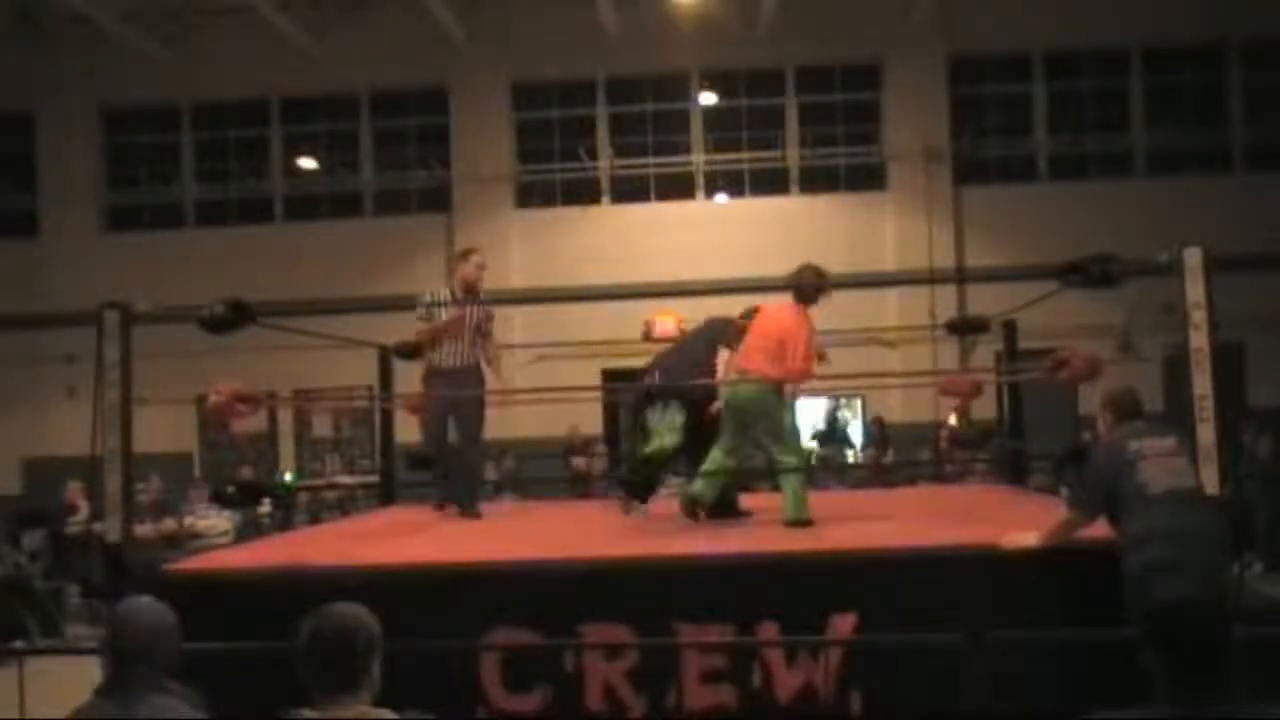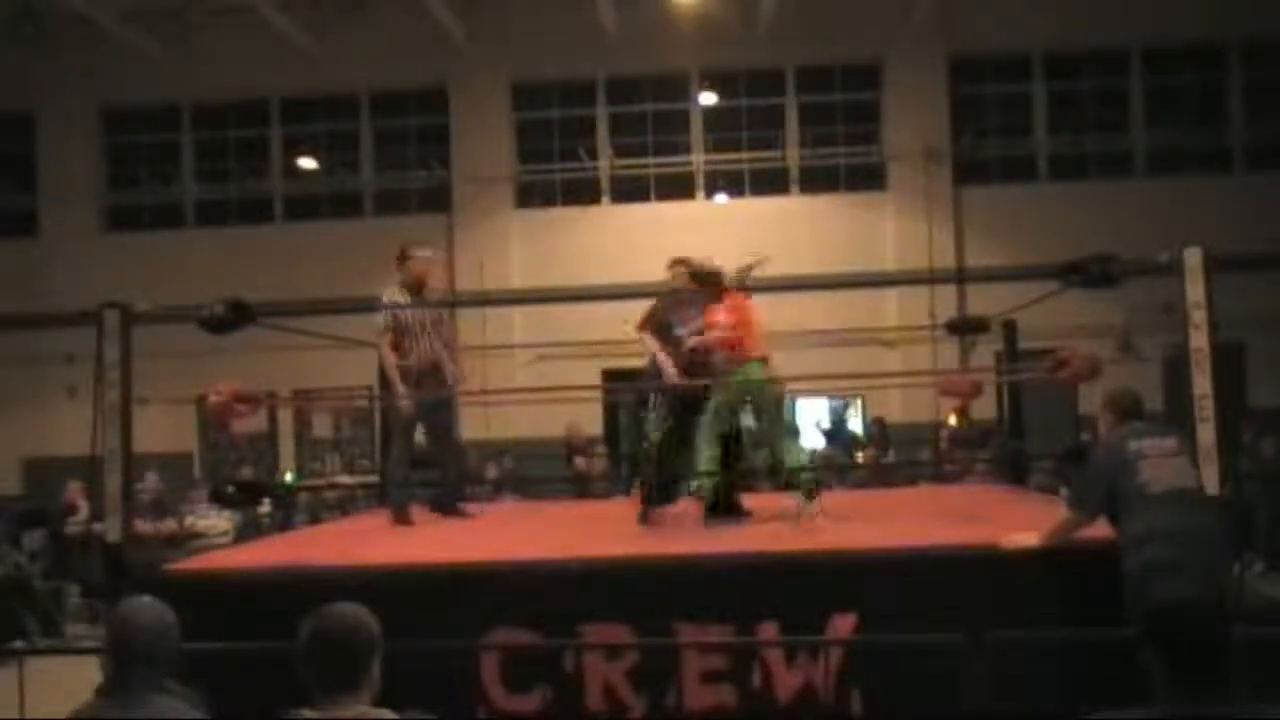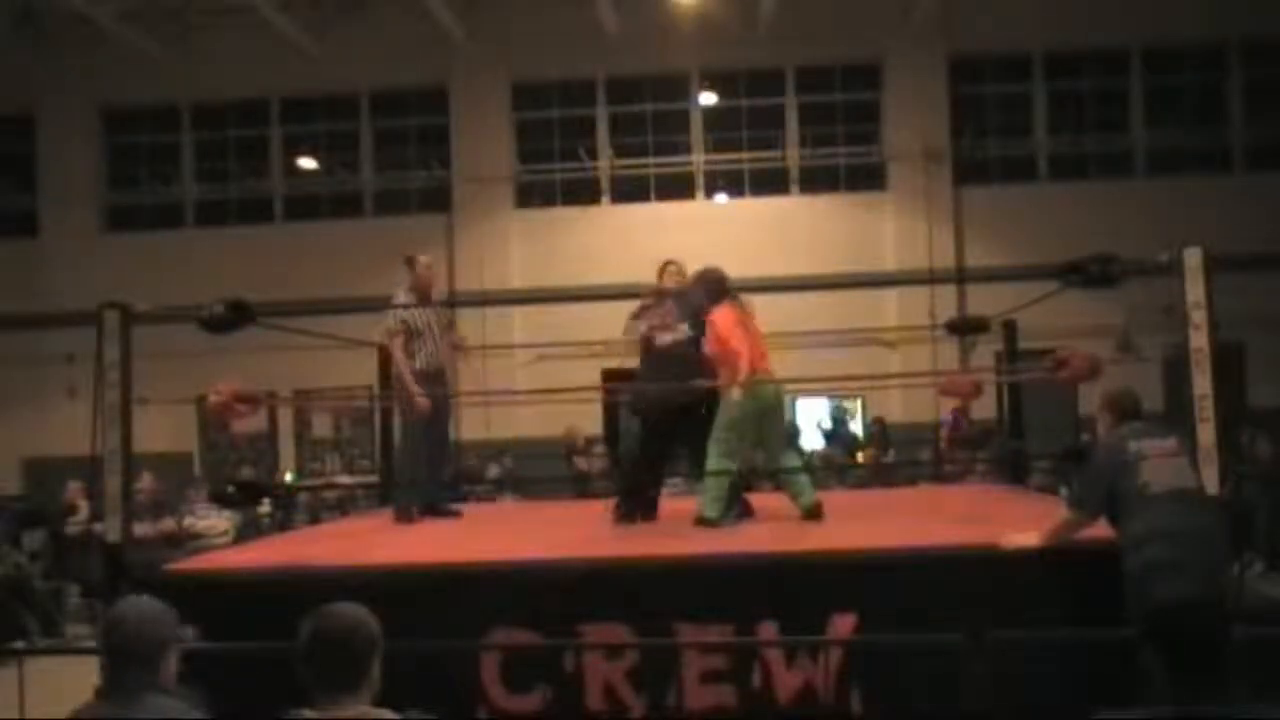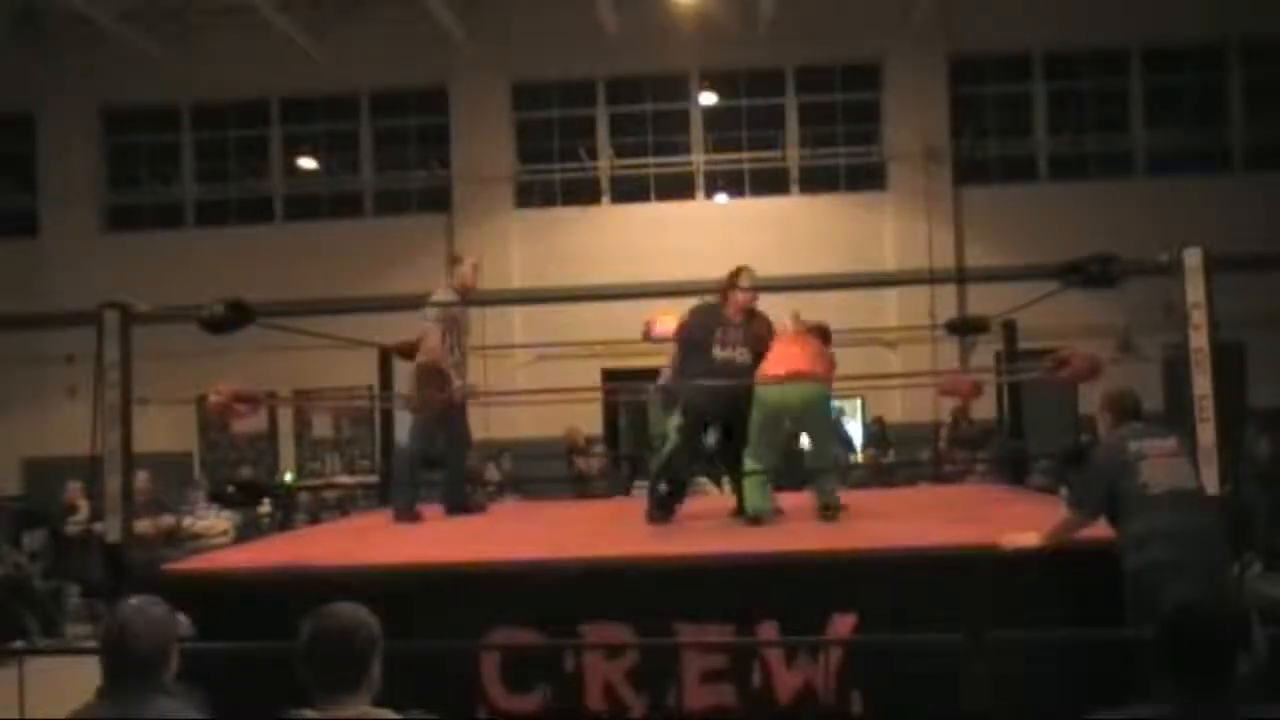
dt=0.7s
person 1, frame 1
left shoulder: (1110, 448)
right shoulder: (1174, 442)
left elbow: (1082, 514)
left wrist: (1039, 538)
left hip: (1157, 565)
right hip: (1206, 549)
left knee: (1172, 675)
right knee: (1209, 670)
person 1, frame 2
left shoulder: (1110, 448)
right shoulder: (1174, 442)
left elbow: (1082, 514)
left wrist: (1040, 539)
left hip: (1157, 567)
right hip: (1207, 552)
left knee: (1171, 675)
right knee: (1208, 668)
person 1, frame 3
left shoulder: (1110, 448)
right shoulder: (1174, 443)
left elbow: (1083, 515)
left wrist: (1039, 538)
left hip: (1156, 564)
right hip: (1206, 551)
left knee: (1172, 676)
right knee: (1209, 669)
person 1, frame 4
left shoulder: (1110, 450)
right shoulder: (1174, 443)
left elbow: (1081, 514)
left wrist: (1040, 539)
left hip: (1155, 561)
right hip: (1207, 552)
person 2, frame 1
left shoulder: (482, 304)
right shoulder: (432, 299)
left elbow: (488, 344)
right elbow: (419, 335)
left wrist: (498, 376)
right wrist: (445, 322)
left hip: (469, 378)
right hip: (438, 378)
left knee: (470, 441)
right knee: (433, 438)
left ankle: (467, 500)
right ankle: (447, 489)
person 2, frame 2
left shoulder: (430, 299)
right shoulder: (391, 303)
right elbow: (385, 349)
left wrist: (451, 364)
right wrist: (399, 390)
left hip: (436, 380)
right hip: (409, 382)
left knee: (447, 442)
right knee: (402, 446)
left ankle: (446, 499)
right ankle: (399, 506)
person 2, frame 3
left shoulder: (435, 305)
right shoulder: (400, 308)
left elbow: (450, 338)
right elbow: (397, 354)
right wrist: (415, 391)
left hip: (438, 382)
right hip: (415, 383)
left knee: (438, 445)
right knee: (412, 446)
left ankle: (431, 501)
right ankle: (403, 506)
person 2, frame 4
left shoulder: (458, 303)
right shoulder: (442, 301)
right elbow: (432, 342)
left wrist: (458, 378)
right wrist: (453, 378)
left hip: (450, 381)
right hip: (434, 379)
left knee: (459, 442)
right knee: (420, 443)
left ankle: (455, 499)
right ankle: (403, 505)
person 3, frame 1
left shoulder: (721, 328)
right shoulder: (732, 331)
right elbow: (724, 357)
right hip: (670, 382)
left knee: (704, 446)
right knee: (667, 441)
left ankle: (719, 506)
right ankle: (631, 490)
person 3, frame 2
left shoulder: (710, 298)
right shoulder: (664, 304)
right elbow: (645, 334)
right wrist: (665, 364)
left hip: (706, 383)
right hip: (674, 384)
right knee: (669, 444)
left ankle: (724, 504)
right ankle: (652, 502)
person 3, frame 3
right shoulder: (648, 307)
right elbow: (630, 335)
right wrist: (644, 327)
left hip: (695, 391)
right hip: (656, 393)
left knee: (709, 449)
right knee: (648, 451)
right ankle: (632, 507)
person 3, frame 4
left shoulder: (760, 324)
right shoulder: (703, 315)
right elbow: (680, 347)
right wrist: (674, 379)
left hip: (737, 398)
right hip: (697, 395)
left knee: (743, 453)
right knee: (681, 449)
right ankle: (660, 506)
person 4, frame 1
left shoulder: (770, 309)
right shoulder: (802, 323)
right elbow: (794, 371)
right wrist: (787, 410)
left hip: (734, 384)
right hip: (762, 389)
left knee: (727, 445)
right knee: (789, 453)
left ankle: (698, 493)
right ankle: (796, 513)
person 4, frame 2
left shoulder: (718, 307)
right shoulder: (736, 298)
left elbow: (728, 333)
left wrist: (700, 341)
left hip: (735, 375)
right hip: (762, 374)
left knee: (708, 431)
right knee: (776, 433)
left ankle: (707, 491)
right ankle: (805, 481)
person 4, frame 3
left shoulder: (718, 317)
right shoulder: (738, 308)
left elbow: (746, 352)
left wrist: (738, 387)
left hip: (749, 390)
right hip: (770, 387)
left knee: (721, 451)
right knee: (780, 450)
left ankle: (711, 513)
right ankle: (811, 503)
person 4, frame 4
left shoulder: (783, 339)
right shoulder: (823, 351)
left hip: (770, 392)
right hip: (810, 391)
left knee: (757, 454)
right knee: (825, 447)
left ankle: (756, 509)
right ankle: (829, 502)
